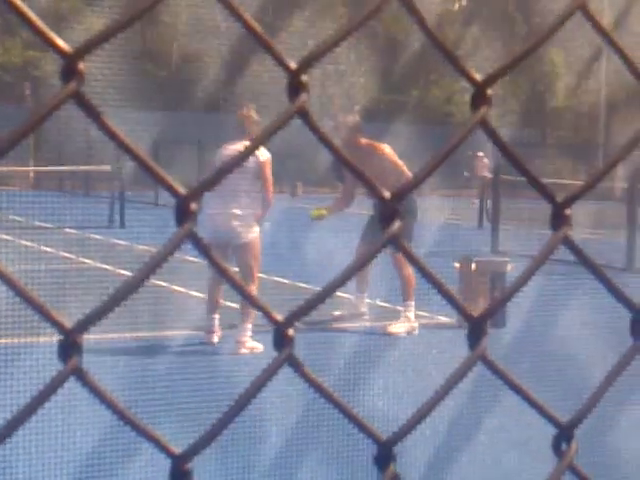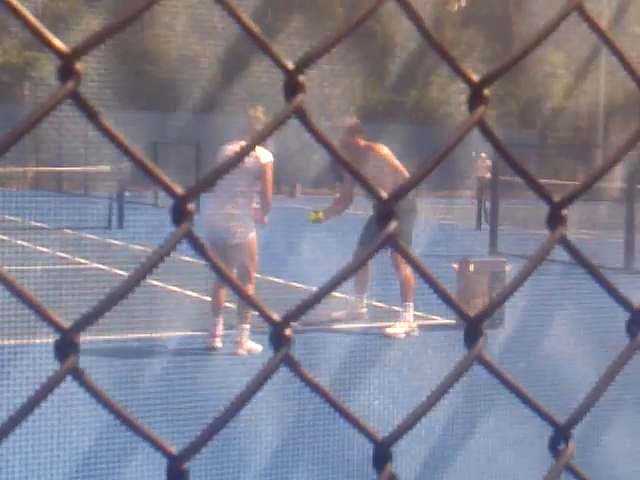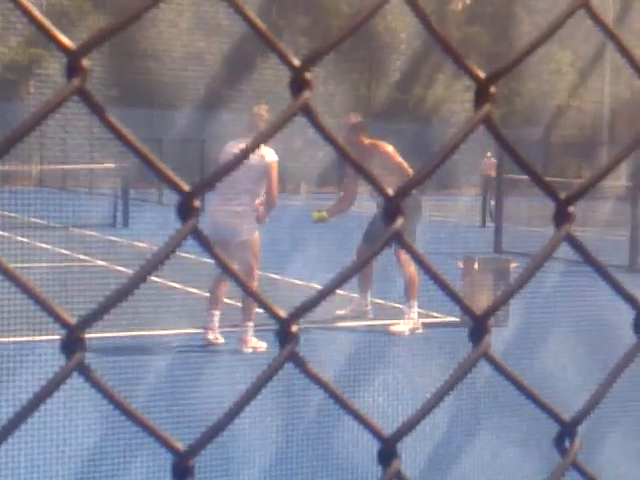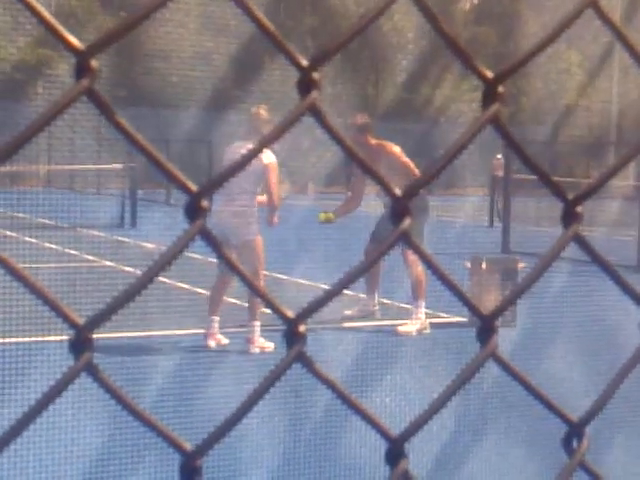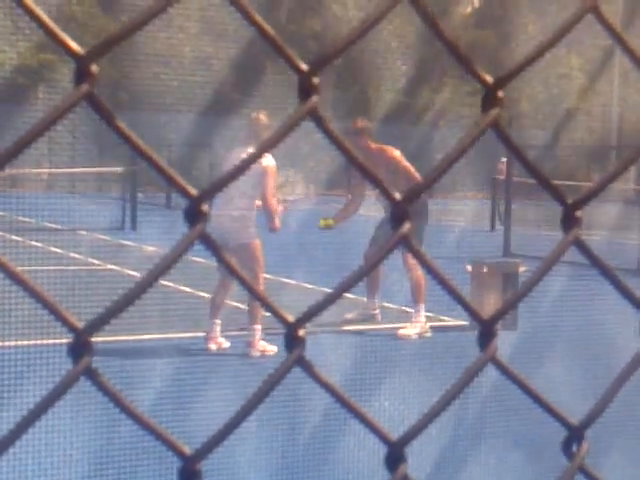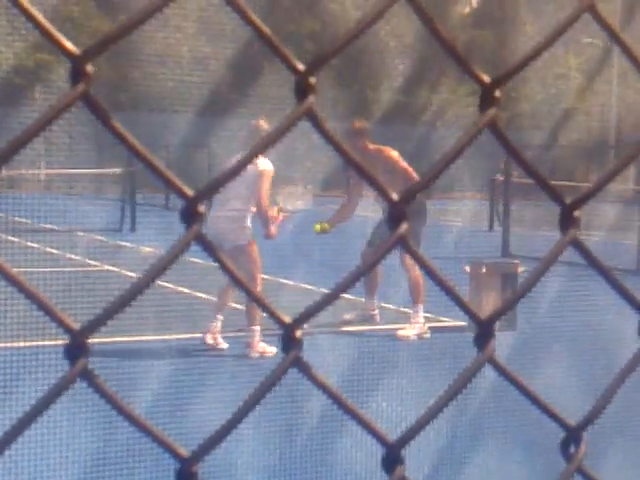
dt=0.2s
person 1, frame 1
left shoulder: (222, 150)
right shoulder: (261, 154)
left elbow: (214, 188)
right elbow: (268, 196)
right wrist: (261, 214)
left hip: (215, 216)
right hip: (242, 220)
left knee: (218, 275)
right knee: (250, 280)
left ankle: (214, 328)
right ankle: (244, 339)
person 1, frame 2
left shoulder: (225, 149)
right shoulder: (263, 156)
left elbow: (216, 187)
right elbow: (266, 198)
right wrist: (260, 215)
left hip: (214, 216)
right hip: (238, 220)
left knee: (222, 277)
right knee: (247, 280)
left ankle: (217, 333)
right ankle: (243, 340)
person 1, frame 3
left shoulder: (229, 147)
right shoulder: (267, 155)
left elbow: (222, 185)
right elbow: (272, 198)
right wrist: (263, 213)
left hip: (215, 213)
right hip: (241, 218)
left knee: (224, 272)
right knee: (250, 277)
left ankle: (212, 327)
right ankle: (247, 337)
person 1, frame 4
left shoulder: (232, 149)
right shoulder: (266, 157)
right elbow: (272, 197)
right wrist: (273, 216)
left hip: (220, 215)
right hip: (243, 219)
left knee: (224, 275)
right knee: (256, 278)
left ankle: (212, 331)
right ankle: (255, 338)
person 1, frame 5
left shoulder: (234, 154)
right shoulder: (266, 161)
right elbow: (268, 201)
left wrist: (259, 204)
right wrist: (274, 219)
left hip: (219, 219)
right hip: (241, 224)
left knee: (225, 280)
right knee: (256, 282)
left ankle: (214, 335)
right ankle: (256, 341)
person 1, frame 6
left shoulder: (236, 161)
right shoulder: (264, 165)
right elbow: (260, 204)
left wrist: (269, 214)
right wrist: (268, 227)
left hip: (216, 223)
right hip: (236, 227)
left knee: (234, 280)
right knee: (254, 283)
left ankle: (213, 331)
right ankle: (255, 342)
person 2, frame 1
left shoulder: (379, 150)
right shoulder: (352, 160)
left elbow: (408, 179)
right elbow: (346, 198)
right wrist: (326, 211)
left hip: (401, 206)
right hip: (382, 207)
left knee: (399, 257)
right knee: (361, 253)
left ankle: (409, 318)
right ankle: (360, 305)
person 2, frame 2
left shoulder: (377, 151)
right shoulder: (350, 162)
left elbow: (407, 180)
right elbow: (344, 200)
right wrist: (323, 214)
left hip: (401, 206)
left knee: (398, 258)
right knee: (360, 254)
left ankle: (408, 319)
right ankle: (359, 306)
person 2, frame 3
left shoulder: (381, 149)
left elbow: (411, 177)
right elbow: (348, 199)
right wrist: (326, 213)
left hip: (406, 204)
left knee: (403, 255)
right knee: (363, 251)
left ankle: (412, 317)
right ankle: (363, 304)
person 2, frame 4
left shoulder: (387, 150)
left elbow: (417, 178)
right elbow: (355, 199)
right wrist: (332, 214)
left hip: (413, 205)
right hip: (393, 207)
left knee: (410, 255)
right knee: (371, 251)
left ankle: (420, 317)
right ankle: (370, 304)
person 2, frame 5
left shoulder: (388, 154)
left elbow: (418, 182)
right elbow: (354, 203)
right wrist: (333, 220)
left hip: (413, 209)
left knee: (409, 259)
right knee: (371, 255)
left ankle: (420, 320)
right ankle: (372, 308)
person 2, frame 6
left shoulder: (386, 155)
left elbow: (415, 182)
right elbow: (350, 205)
right wrist: (328, 224)
left hip: (411, 209)
left knee: (407, 259)
right knee: (368, 255)
left ankle: (418, 321)
right ankle: (371, 309)
